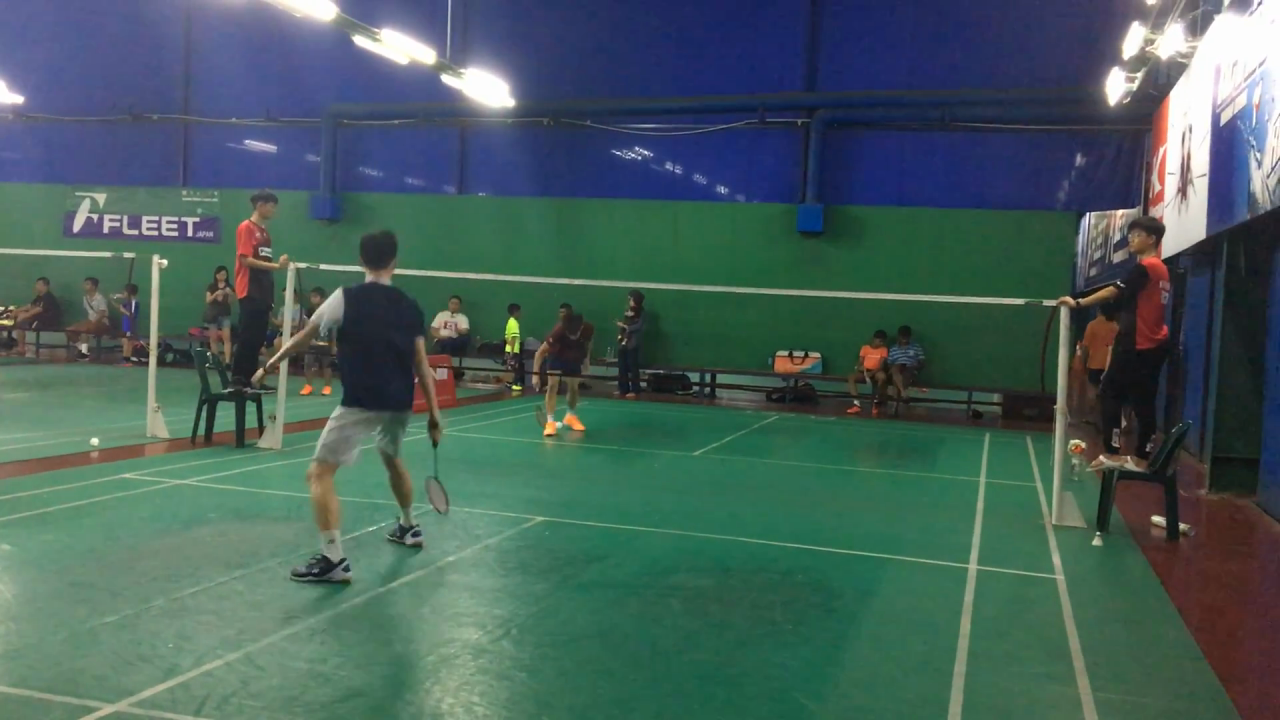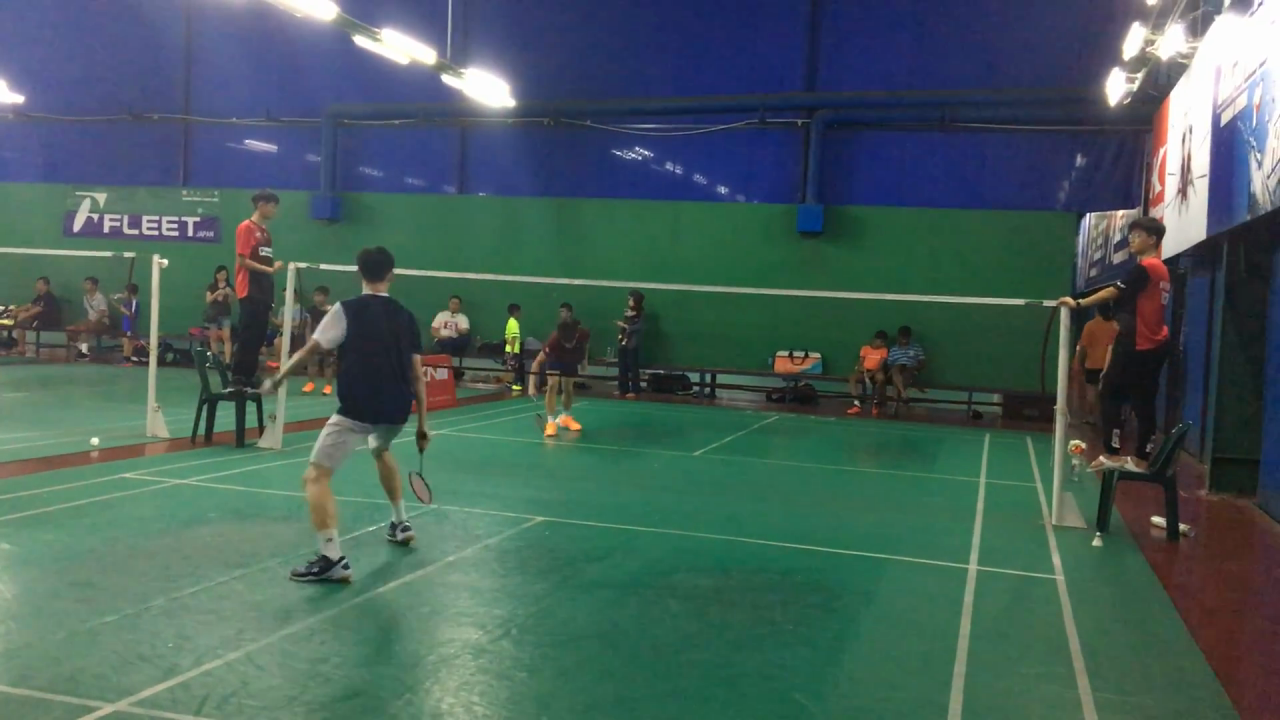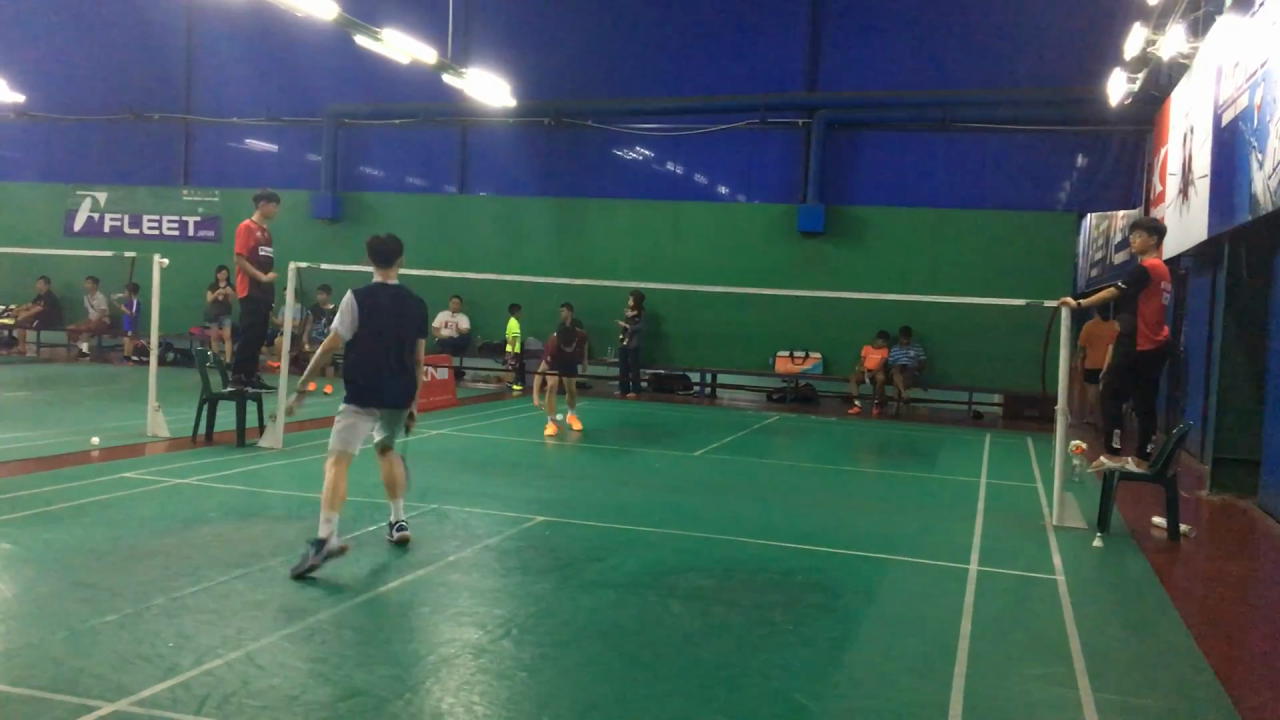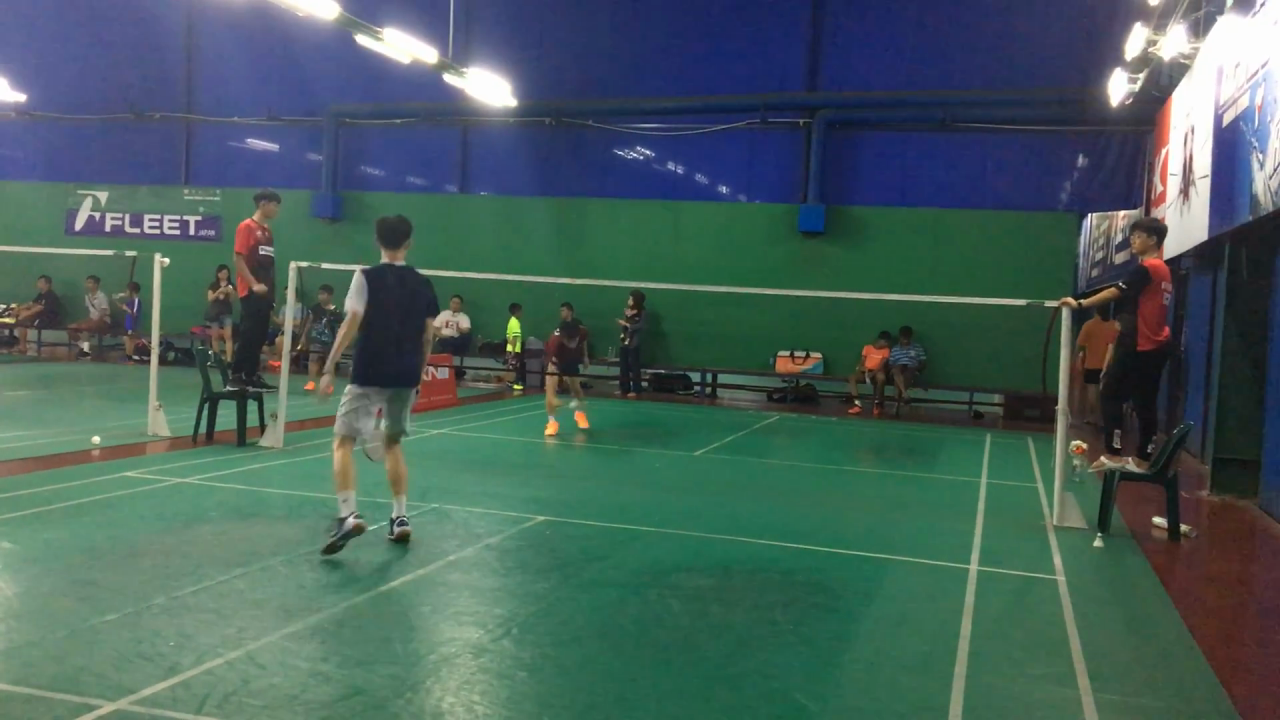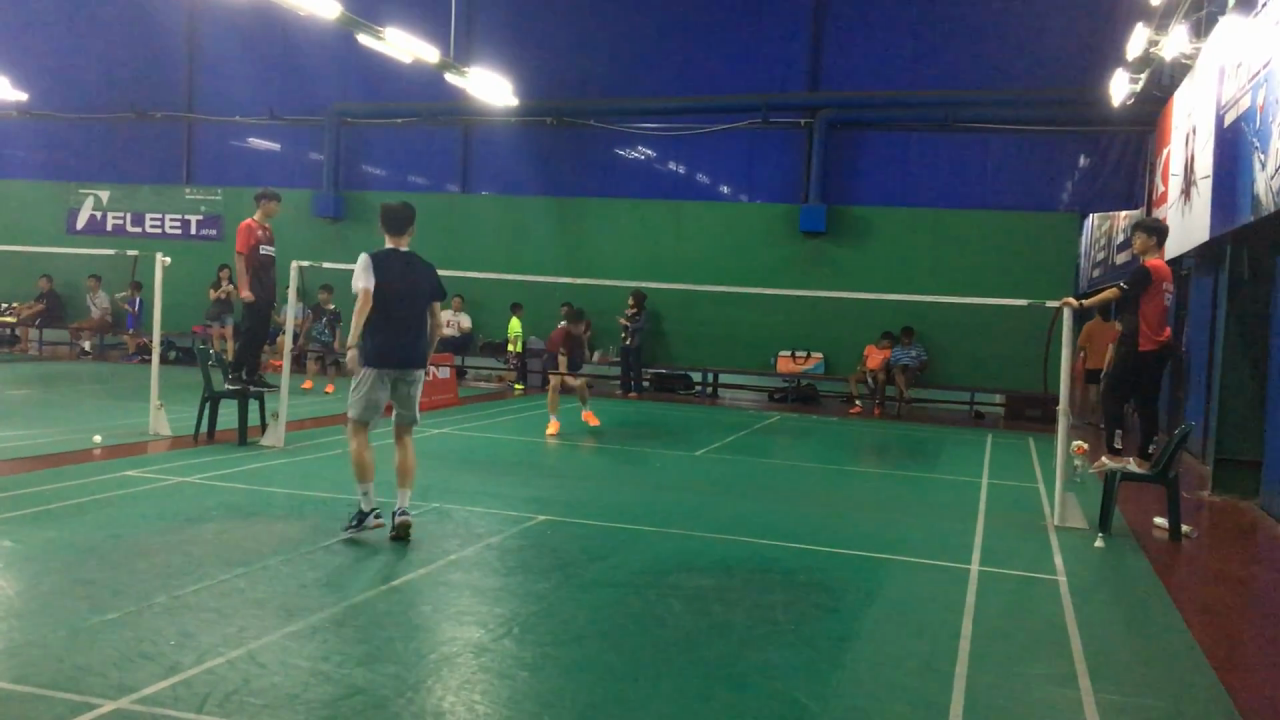
dt=0.1s
person 1, frame 1
left shoulder: (347, 297)
right shoulder: (409, 306)
left elbow: (305, 336)
right elbow: (421, 362)
left wrist: (269, 366)
right wrist: (434, 412)
left hip: (361, 402)
right hip: (400, 401)
left knee: (318, 474)
right knee: (391, 455)
left ankle: (333, 558)
right ankle: (409, 526)
person 1, frame 2
left shoulder: (346, 311)
right shoulder: (406, 318)
left elbow: (309, 351)
right elbow: (417, 375)
left wrist: (275, 379)
right wrist: (422, 423)
left hip: (357, 411)
right hip: (396, 410)
left knee: (316, 477)
right knee: (381, 451)
left ankle: (332, 558)
right ankle: (401, 523)
person 1, frame 3
left shoulder: (357, 298)
right shoulder: (416, 304)
left elbow: (332, 344)
right elbow: (418, 361)
left wrist: (302, 380)
right wrist: (413, 405)
left hip: (362, 396)
right hip: (400, 396)
left knee: (337, 464)
right knee: (386, 448)
left ankle: (325, 540)
right ankle: (399, 523)
person 1, frame 4
left shoulder: (366, 277)
right shoulder: (424, 285)
left elbow: (351, 324)
right elbow: (426, 340)
left wrist: (329, 369)
right wrist: (417, 376)
left hip: (368, 376)
right hip: (405, 378)
left knee: (343, 444)
right knee: (392, 443)
left ankle: (348, 516)
right ankle: (400, 518)
person 1, frame 5
left shoulder: (371, 261)
right shoulder: (426, 270)
left elbow: (364, 301)
right elbow: (436, 324)
left wrist: (352, 344)
right wrist: (425, 358)
left hip: (375, 360)
right hip: (412, 363)
left knee: (358, 430)
right knee: (403, 437)
left ankle: (366, 507)
right ankle: (402, 512)
person 2, frame 1
left shoulder: (1144, 268)
right shoulder: (1160, 269)
left elbow: (1113, 292)
left wrist: (1078, 303)
left hip: (1137, 347)
right hip: (1153, 346)
left knee: (1110, 395)
right knee: (1144, 402)
left ankle: (1112, 453)
right ankle: (1141, 458)
person 2, frame 2
left shoulder: (1144, 268)
right shoulder: (1161, 270)
left elbow: (1113, 293)
left wrist: (1078, 303)
left hip: (1137, 347)
right hip: (1154, 346)
left knee: (1110, 395)
right knee: (1144, 403)
left ankle: (1112, 454)
right ankle: (1141, 458)
person 2, frame 3
left shoulder: (1145, 269)
right shoulder: (1162, 271)
left elbow: (1114, 293)
left wrist: (1079, 304)
left hip: (1138, 347)
right hip: (1154, 346)
left knee: (1111, 395)
right knee: (1145, 403)
left ankle: (1113, 454)
right ankle: (1142, 459)
person 2, frame 4
left shoulder: (1146, 269)
right shoulder: (1163, 271)
left elbow: (1114, 293)
left wrist: (1080, 304)
left hip: (1138, 347)
right hip: (1155, 346)
left knee: (1111, 395)
right knee: (1145, 403)
left ankle: (1113, 455)
right ankle: (1142, 459)
person 2, frame 5
left shoulder: (1147, 269)
right shoulder: (1164, 271)
left elbow: (1115, 293)
left wrist: (1080, 304)
left hip: (1140, 348)
right hip: (1157, 347)
left knee: (1112, 396)
right knee: (1147, 403)
left ankle: (1115, 454)
right ankle: (1143, 459)
person 3, frame 1
left shoulder: (265, 231)
right shoulder: (246, 228)
right elbow: (245, 260)
right wrist: (276, 265)
left hip: (263, 293)
right hip: (250, 292)
left knee: (259, 337)
right knee: (248, 336)
left ankle: (250, 377)
right ankle: (237, 378)
person 3, frame 2
left shoulder: (265, 232)
right shoulder: (246, 228)
right elbow: (243, 260)
right wrist: (270, 269)
left hip: (263, 292)
right hip: (250, 292)
left knee: (258, 337)
right knee: (248, 336)
left ankle: (250, 377)
right ankle: (237, 378)
person 3, frame 3
left shoulder: (266, 231)
right shoulder: (246, 227)
right elbow: (239, 259)
left wrist: (270, 285)
right wrist: (262, 277)
left hip: (264, 292)
right hip: (251, 291)
left knee: (259, 337)
right knee: (248, 335)
left ankle: (251, 377)
right ankle: (236, 377)
person 3, frame 4
left shoulder: (267, 231)
right shoulder: (246, 227)
right elbow: (238, 259)
left wrist: (271, 290)
right wrist: (253, 284)
left hip: (265, 293)
right hip: (251, 291)
left knee: (260, 336)
right knee: (249, 335)
left ankle: (252, 377)
right ankle: (236, 376)
person 3, frame 5
left shoulder: (268, 230)
right shoulder: (247, 226)
right elbow: (239, 258)
left wrist: (273, 290)
right wrist: (244, 288)
left hip: (266, 292)
right hip: (253, 291)
left knee: (261, 335)
right knee: (250, 333)
left ankle: (253, 377)
right ankle: (234, 375)
